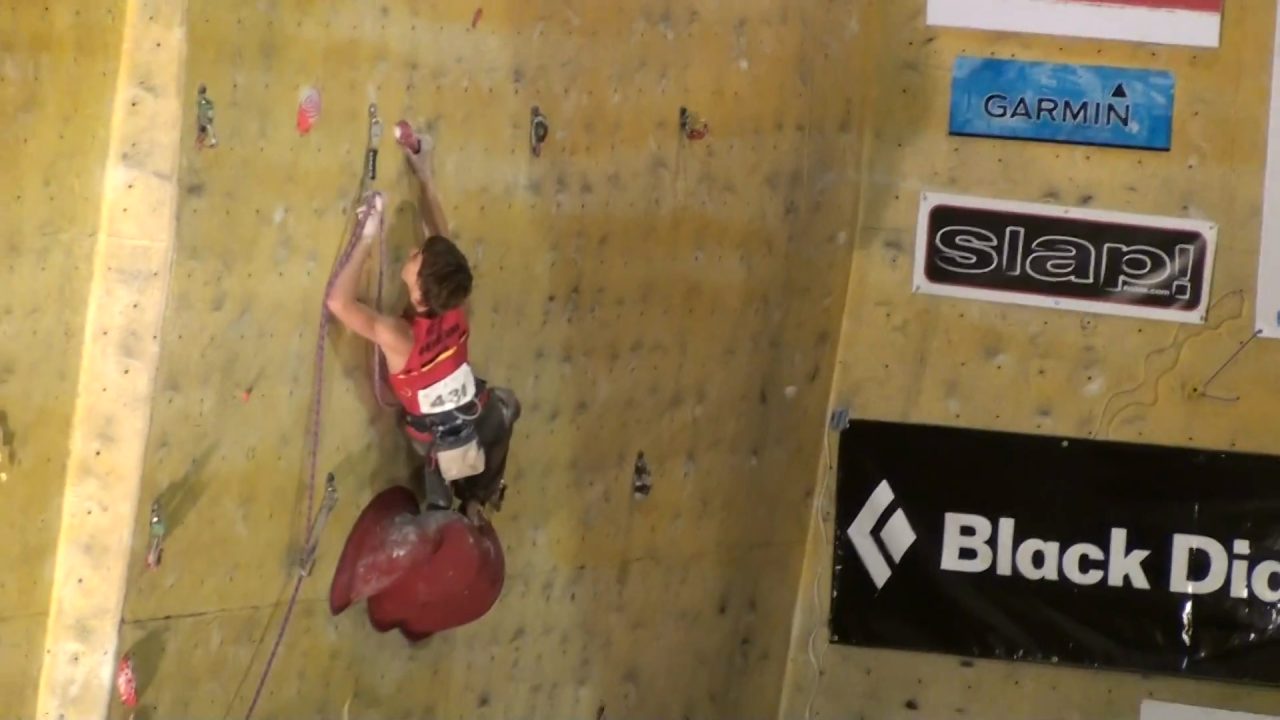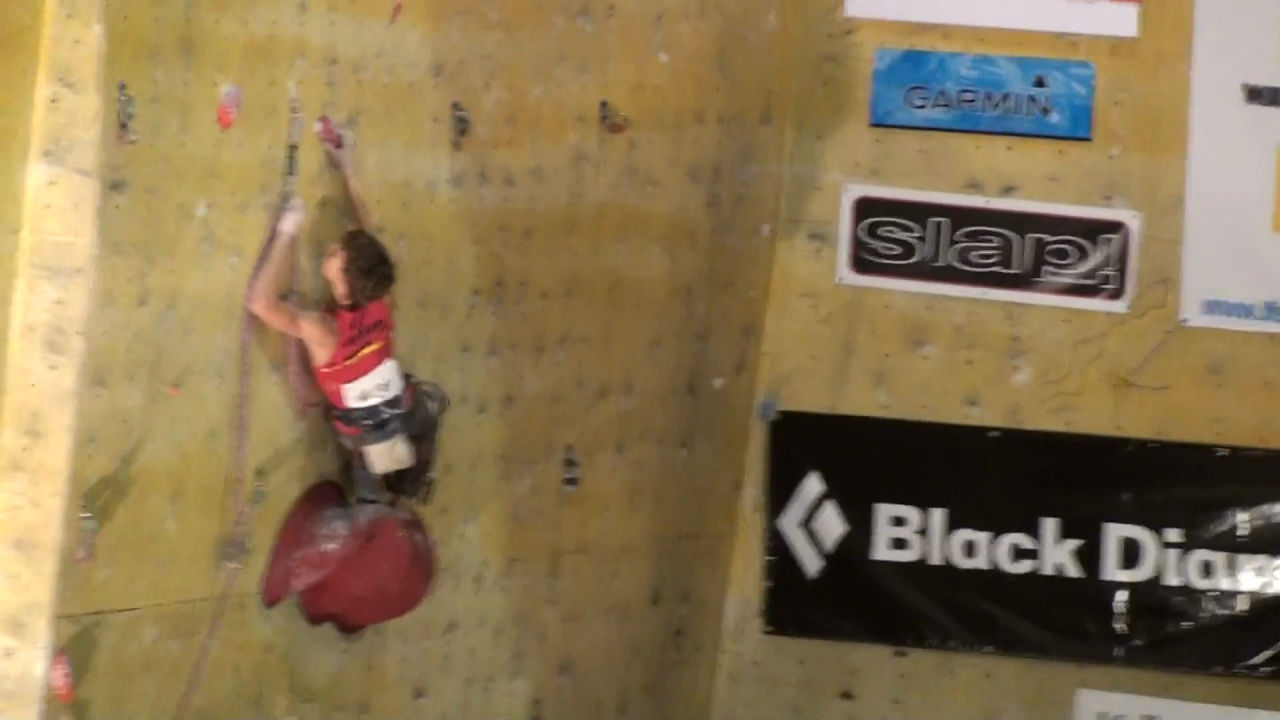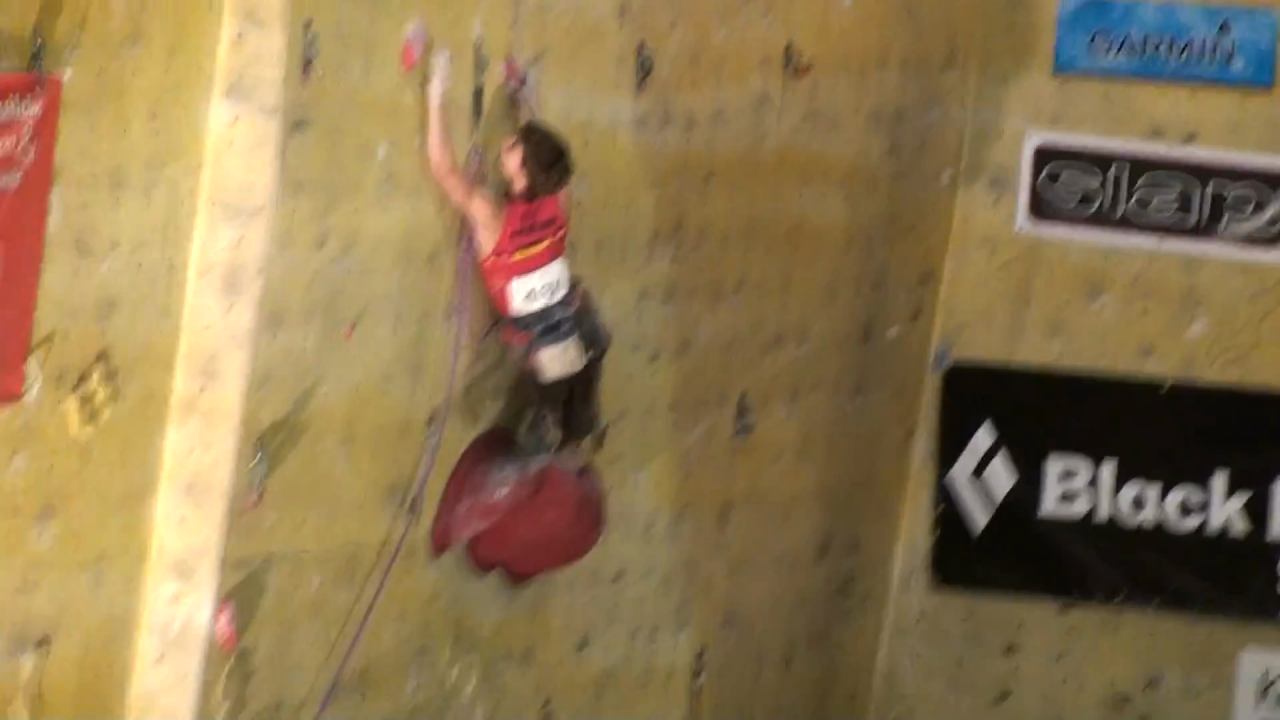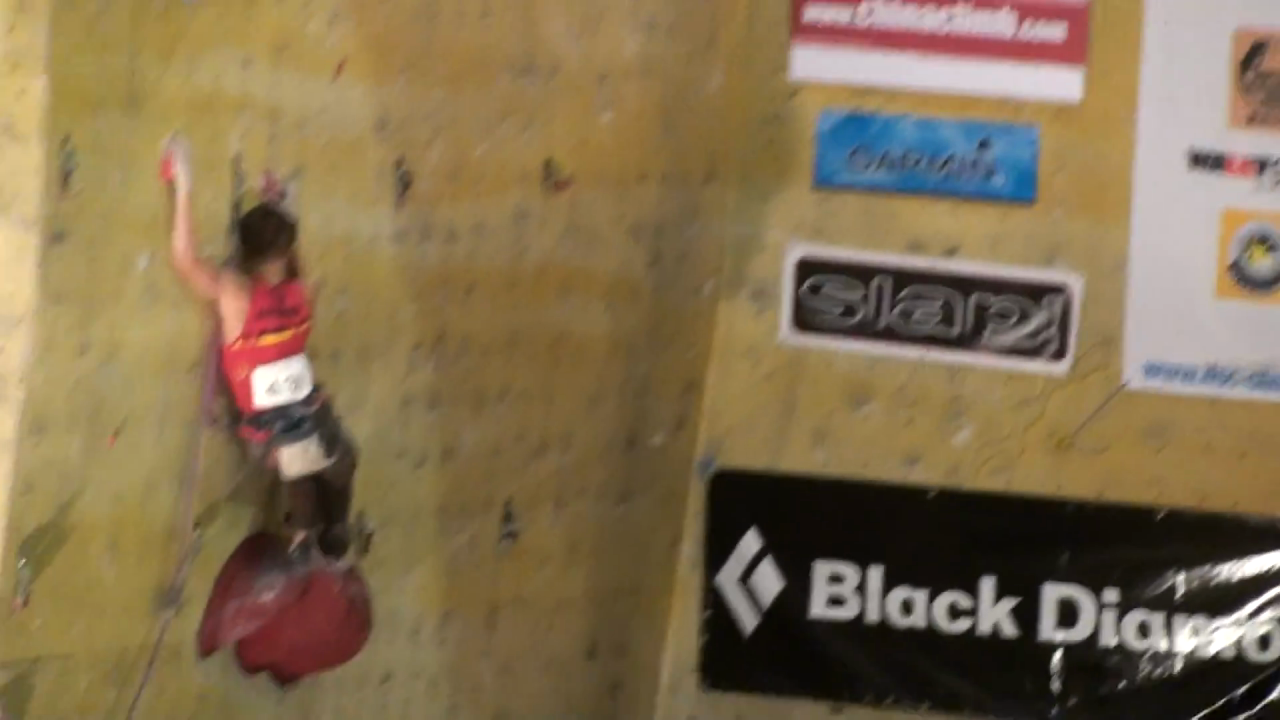
dt=1s
person 1, frame 1
left shoulder: (400, 337)
right shoulder: (457, 309)
left elbow: (339, 302)
right elbow: (441, 239)
left wrist: (368, 236)
right wrist: (424, 174)
left hip: (443, 447)
right hip: (481, 422)
right knee: (506, 402)
right ankle: (478, 497)
person 1, frame 2
left shoulder: (322, 330)
right shoulder: (380, 302)
left elbow: (261, 303)
right elbow: (366, 234)
left wrist: (286, 235)
right wrist: (346, 170)
left hip: (368, 439)
right hip: (408, 417)
right knee: (433, 397)
right ankle: (407, 489)
person 1, frame 3
left shoulder: (491, 213)
right shoulder: (557, 199)
left elbow: (443, 166)
right elbow: (540, 150)
left wrist: (437, 90)
right wrist: (520, 101)
left hip: (540, 343)
right hip: (579, 326)
right ankle: (576, 436)
person 1, frame 4
left shoulder: (236, 295)
right shoulder: (302, 294)
left elbow: (185, 259)
right elbow: (292, 267)
left wrist: (183, 186)
right wrist: (276, 207)
left hip: (269, 437)
right hip: (314, 423)
left knee: (300, 468)
right knee: (341, 462)
left ankle: (304, 527)
right ankle: (333, 537)
